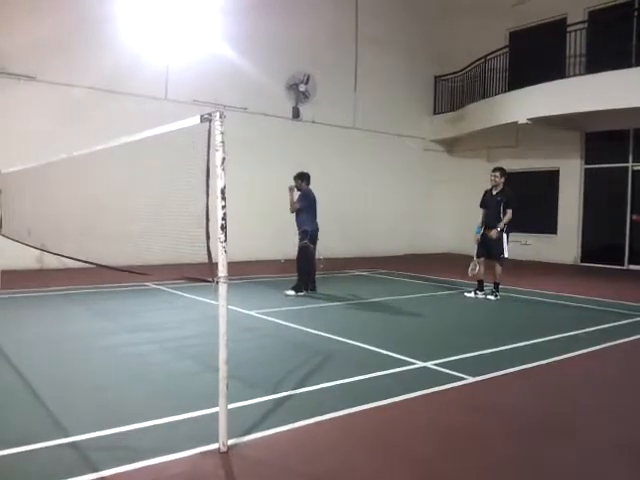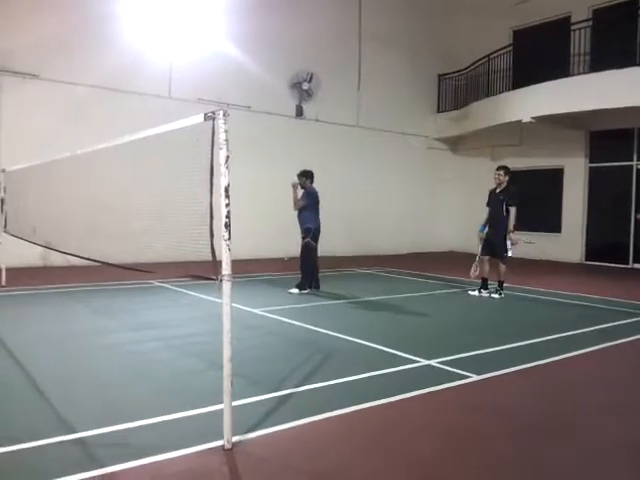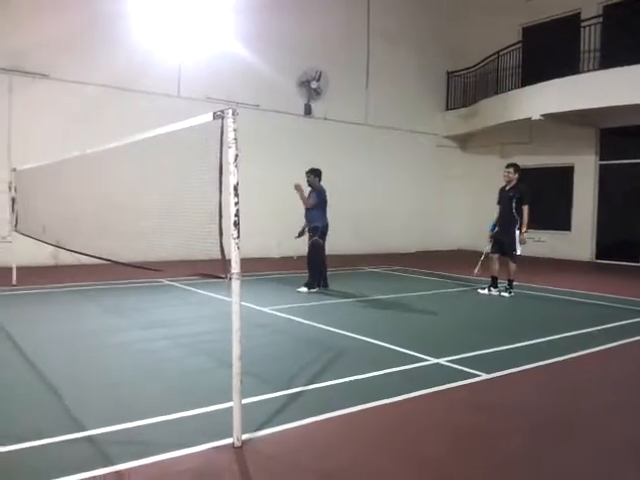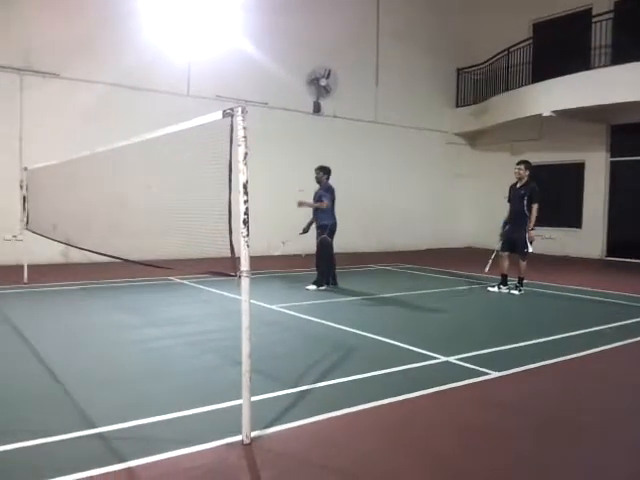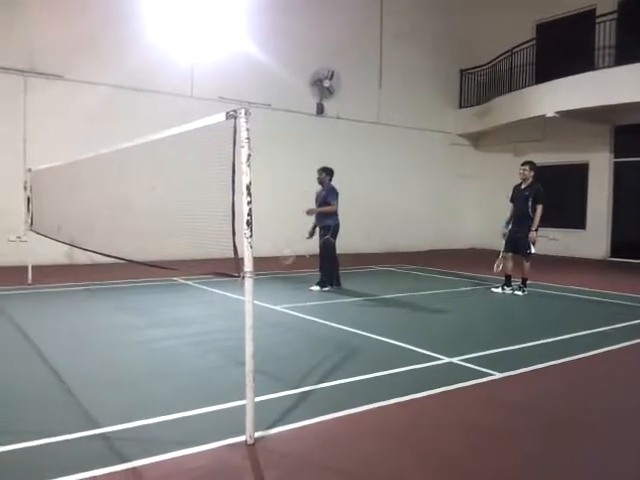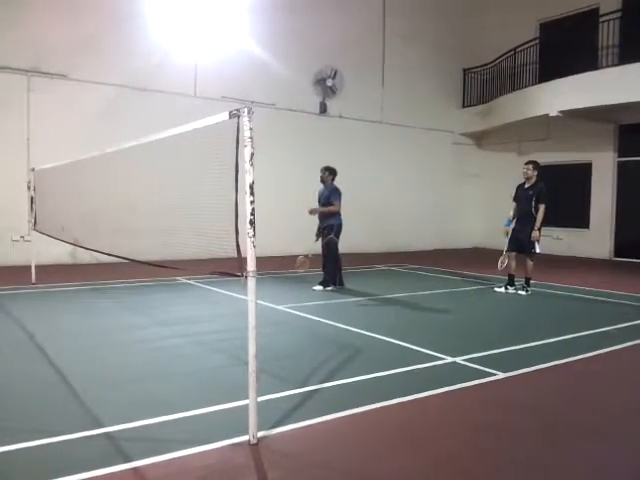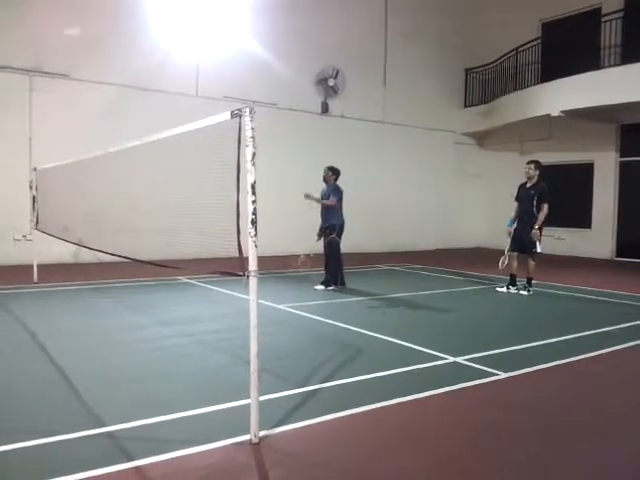
dt=0.2s
person 1, frame 1
left shoulder: (507, 194)
right shoulder: (487, 193)
left elbow: (509, 215)
left wrist: (497, 229)
right wrist: (478, 231)
left hip: (499, 233)
right hip: (485, 233)
left knee: (497, 261)
right knee: (480, 260)
left ankle: (496, 291)
right ankle: (480, 289)
person 1, frame 2
left shoulder: (510, 192)
right shoulder: (492, 192)
left elbow: (512, 212)
left wrist: (511, 232)
right wrist: (482, 229)
left hip: (503, 232)
right hip: (490, 231)
left knee: (501, 260)
right knee: (484, 257)
left ankle: (500, 289)
right ankle: (484, 288)
person 1, frame 3
left shoulder: (521, 190)
right shoulder: (502, 190)
left elbow: (525, 211)
left wrist: (523, 231)
right wrist: (493, 228)
left hip: (513, 230)
right hip: (500, 229)
left knee: (511, 258)
right knee: (494, 256)
left ankle: (510, 288)
right ankle: (493, 286)
person 1, frame 4
left shoulder: (532, 187)
right shoulder: (512, 187)
left elbow: (534, 209)
left wrist: (531, 229)
right wrist: (504, 226)
left hip: (523, 228)
right hip: (511, 227)
left knee: (522, 256)
right knee: (503, 254)
left ankle: (520, 285)
right ankle: (503, 284)
person 1, frame 5
left shoulder: (536, 189)
right shoulder: (516, 188)
left elbow: (539, 210)
left wrist: (534, 229)
right wrist: (506, 226)
left hip: (527, 229)
right hip: (514, 228)
left knee: (525, 257)
right knee: (507, 254)
left ankle: (523, 286)
right ankle: (507, 285)
person 1, frame 6
left shoulder: (540, 188)
right shoulder: (520, 187)
left elbow: (541, 210)
left wrist: (536, 229)
right wrist: (508, 223)
left hip: (530, 229)
right hip: (517, 227)
left knee: (529, 257)
right knee: (511, 254)
left ankle: (527, 286)
right ankle: (510, 284)
person 1, frame 7
left shoulder: (541, 187)
right shoulder: (521, 187)
left elbow: (544, 210)
left wrist: (536, 227)
right wrist: (511, 224)
left hip: (532, 228)
right hip: (519, 227)
left knee: (530, 256)
right knee: (512, 254)
left ankle: (528, 286)
right ankle: (512, 284)
person 2, frame 1
left shoulder: (305, 194)
right shoulder: (307, 194)
left elbow: (292, 209)
left wrist: (291, 193)
left hip: (307, 231)
right hip: (308, 231)
left knee: (302, 260)
right knee: (308, 260)
left ankle: (299, 288)
right ankle: (310, 286)
person 2, frame 2
left shoulder: (310, 192)
right shoulder: (309, 192)
left elbow: (296, 206)
left wrist: (294, 190)
left hip: (310, 229)
right hip: (309, 229)
left knee: (306, 258)
right knee: (311, 258)
left ankle: (303, 286)
right ankle: (314, 284)
person 2, frame 3
left shoulder: (318, 190)
right shoulder: (314, 191)
left elbow: (308, 204)
left wrist: (300, 191)
right wrist: (304, 227)
left hip: (318, 227)
right hip: (315, 227)
left knee: (313, 256)
right knee: (319, 256)
left ankle: (311, 284)
right ankle: (322, 283)
person 2, frame 4
left shoulder: (327, 189)
right shoulder: (320, 189)
left elbow: (325, 205)
left wrist: (307, 204)
right wrist: (309, 224)
left hip: (327, 225)
right hip: (322, 225)
left knee: (322, 254)
right knee: (327, 254)
left ankle: (320, 282)
right ankle: (331, 281)
person 2, frame 5
left shoulder: (331, 190)
right shoulder: (320, 191)
left elbow: (334, 208)
left wrist: (316, 209)
right wrist: (314, 227)
left hip: (330, 226)
right hip: (324, 226)
left knee: (325, 255)
right knee: (330, 255)
left ankle: (324, 283)
right ankle: (334, 281)
person 2, frame 6
left shoulder: (334, 190)
right shoulder: (322, 191)
left elbow: (336, 208)
left wrist: (318, 209)
right wrist: (319, 228)
left hip: (333, 226)
right hip: (326, 226)
left knee: (329, 255)
right knee: (332, 255)
left ankle: (327, 283)
right ankle: (337, 281)
person 2, frame 7
left shoulder: (335, 189)
right shoulder: (325, 190)
left elbow: (331, 203)
left wrist: (314, 199)
right wrist: (321, 228)
left hip: (335, 226)
right hip: (328, 226)
left knee: (331, 254)
right knee: (334, 254)
left ankle: (328, 282)
right ankle: (338, 281)
